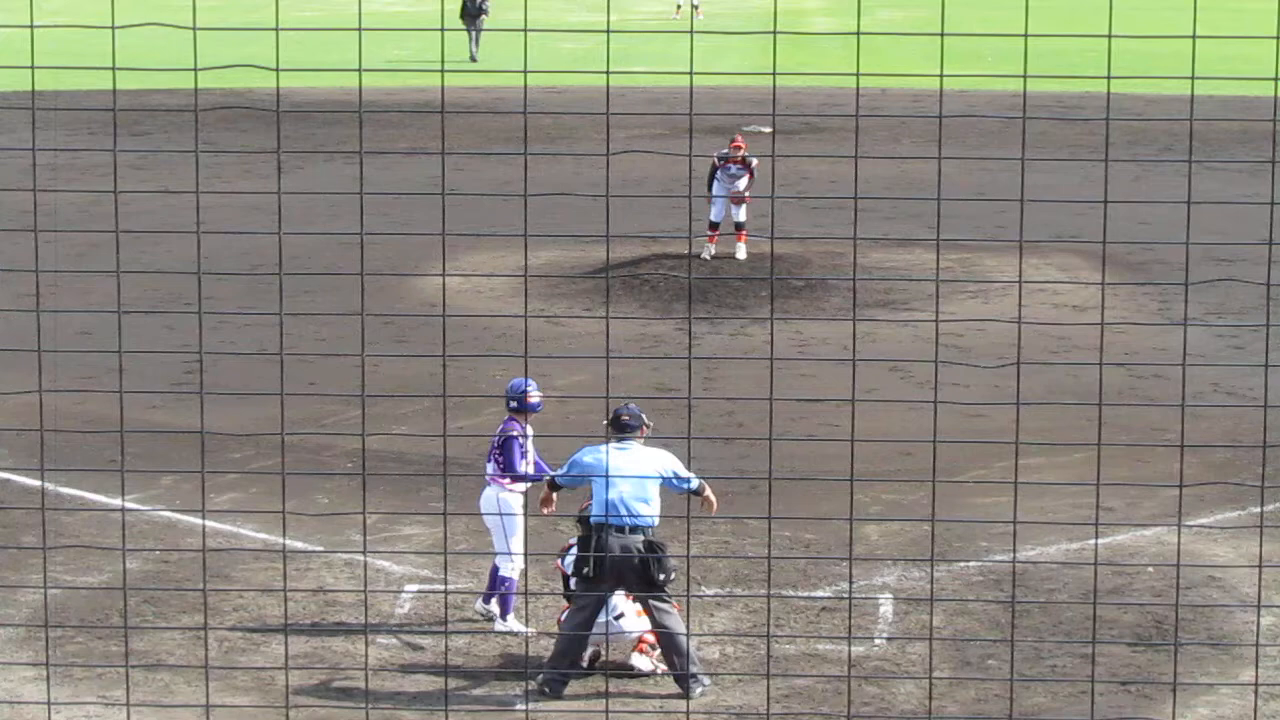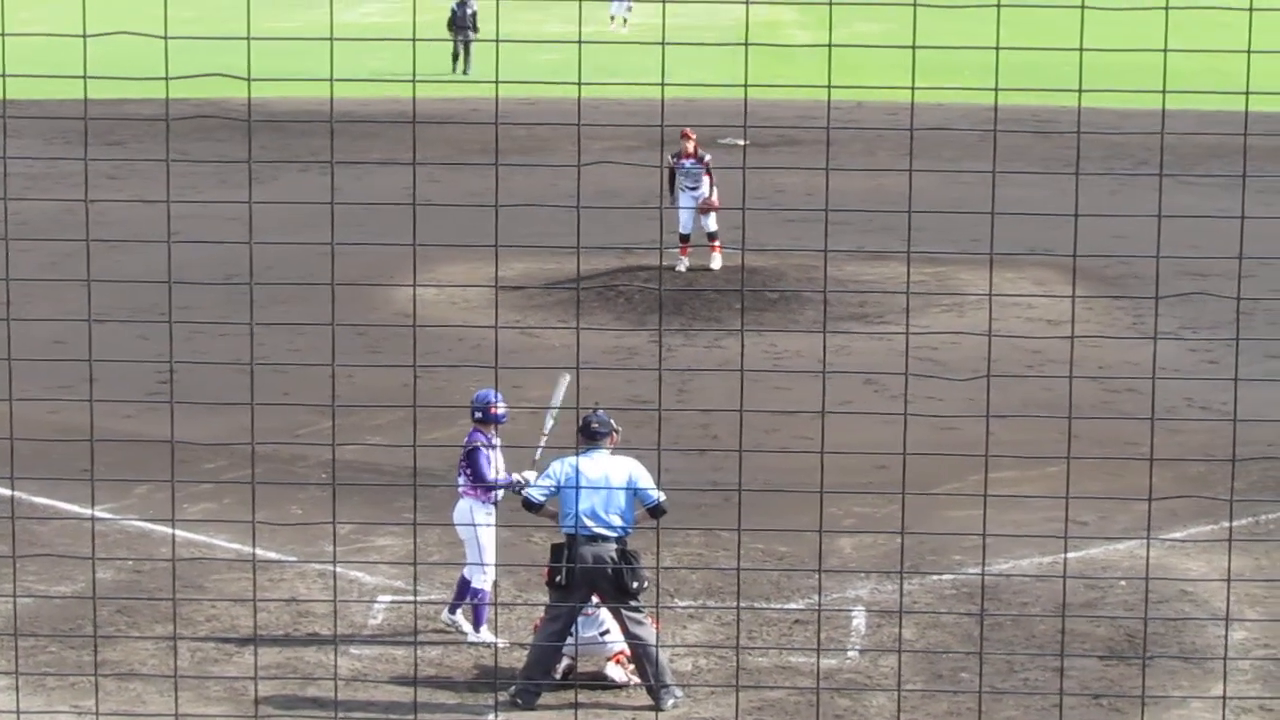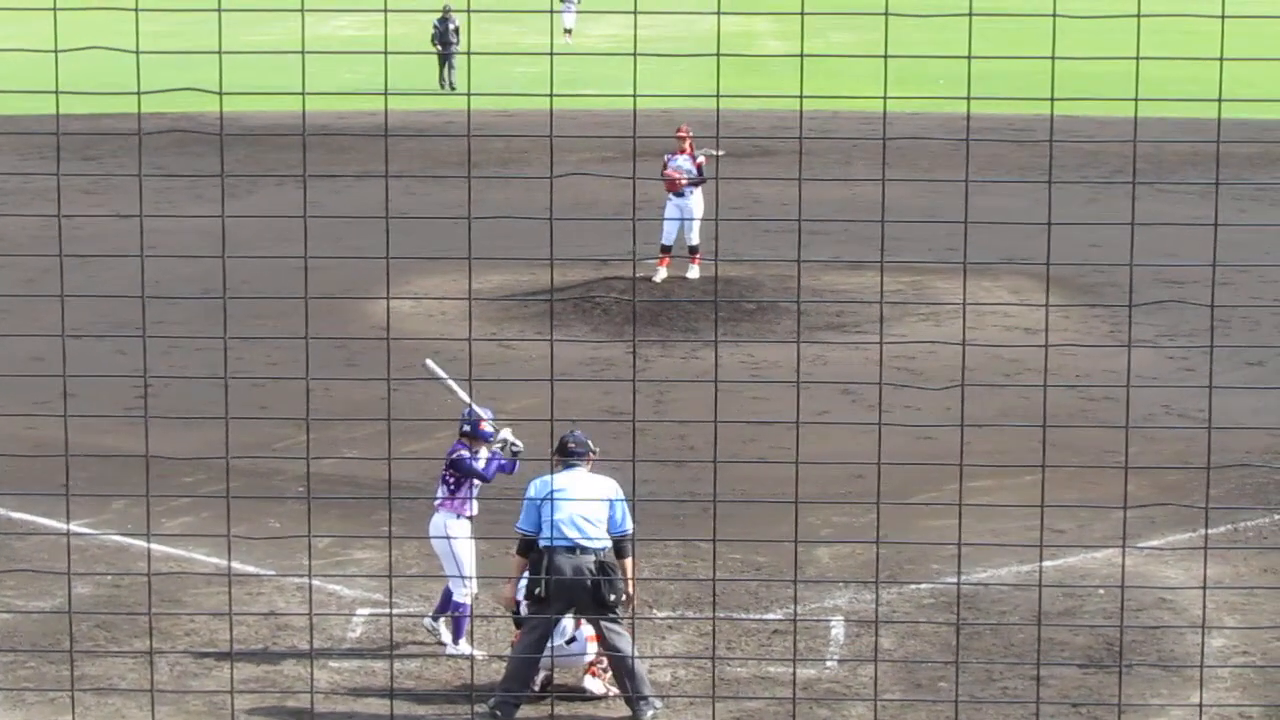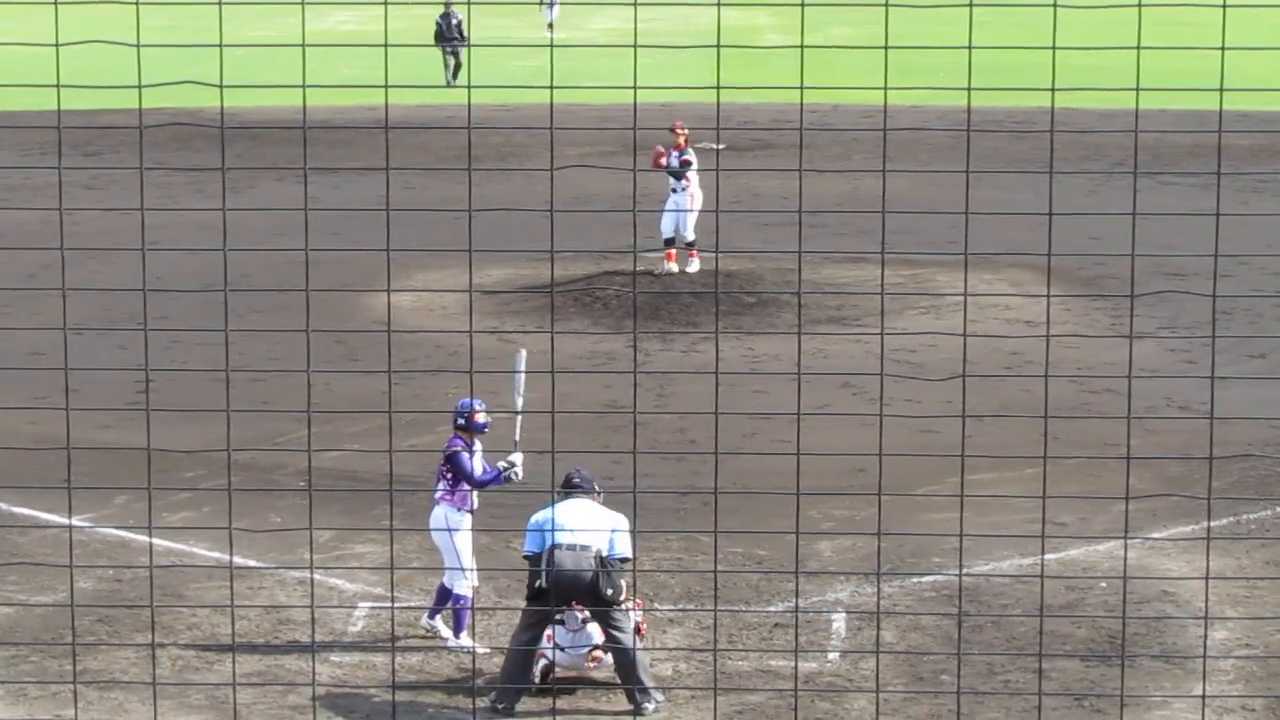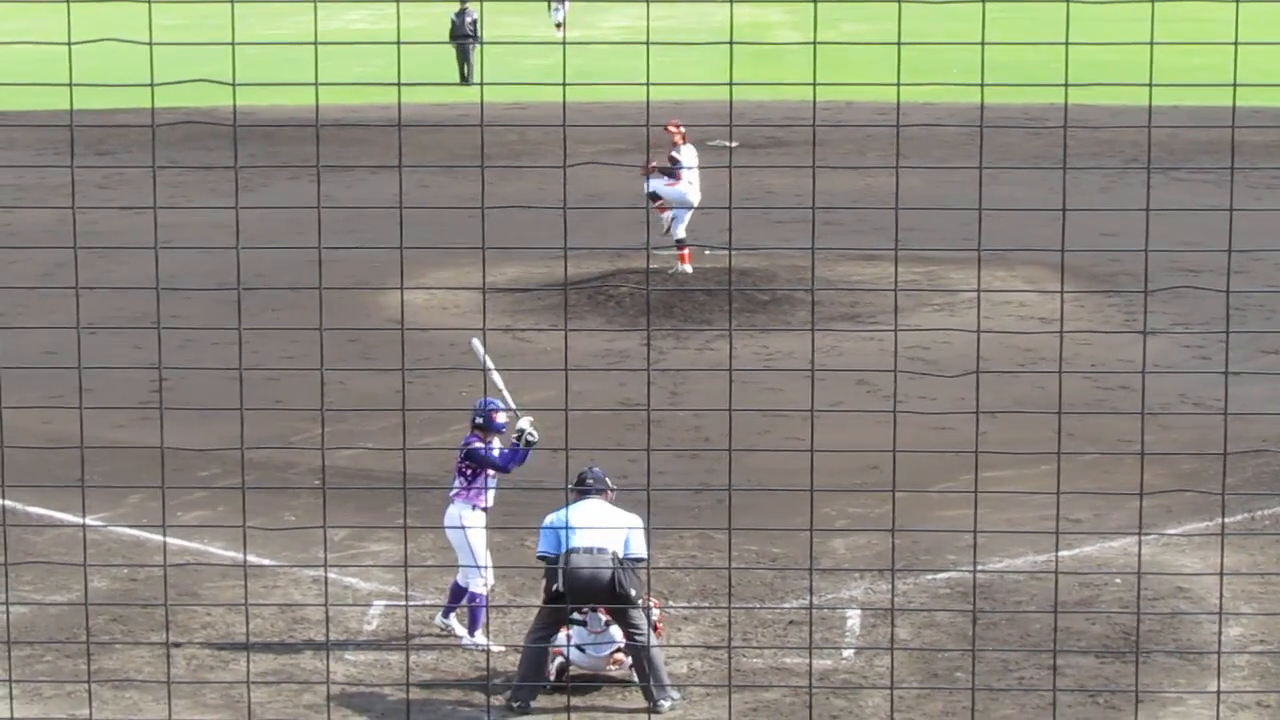
dt=1s
person 1, frame 1
left shoulder: (591, 455)
right shoulder: (659, 457)
left elbow: (555, 482)
right elbow: (693, 486)
left wrist: (547, 495)
right wrist: (706, 493)
left hip: (602, 544)
right hip: (640, 546)
left knee: (580, 614)
right knee: (664, 613)
left ankle: (553, 681)
right ankle: (692, 680)
person 1, frame 2
left shoulder: (563, 466)
right shoulder: (629, 466)
left elbow: (530, 501)
right elbow: (659, 507)
left wrist: (560, 516)
right wrist: (629, 519)
left hip: (575, 554)
right hip: (613, 555)
left knee: (554, 624)
right knee: (637, 624)
left ankle: (526, 691)
right ankle: (664, 691)
person 1, frame 3
left shoulder: (540, 485)
right shoulder: (608, 485)
left elbow: (527, 542)
right elbow: (623, 542)
left wrist: (516, 582)
right wrist: (628, 584)
left hip: (552, 567)
right hip: (593, 568)
left knee: (531, 637)
right knee: (616, 637)
person 1, frame 4
left shoulder: (542, 515)
right shoulder: (613, 516)
left elbow: (534, 559)
right elbow: (618, 563)
right wrist: (615, 593)
left hip: (554, 568)
right hip: (594, 568)
left knee: (526, 634)
right knee: (622, 633)
left ankle: (504, 699)
right ankle: (645, 699)
person 1, frame 5
left shoulder: (556, 517)
right shoulder: (628, 517)
left elbow: (548, 560)
right elbow: (634, 563)
left wrist: (559, 589)
right wrist: (632, 592)
left hip: (571, 570)
right hip: (610, 571)
left knee: (540, 633)
right knee: (640, 633)
left ankle: (520, 698)
right ankle: (661, 696)
person 2, frame 1
left shoulder: (523, 427)
right shoulder: (512, 431)
left elbow: (533, 460)
right elbow: (515, 474)
left wrist: (555, 474)
right wrist: (549, 477)
left hip: (509, 498)
right hip: (502, 499)
left knee: (506, 555)
right knee: (513, 559)
left ankle: (487, 602)
right ankle: (505, 619)
person 2, frame 2
left shoulder: (490, 438)
right shoulder: (477, 443)
right elbow: (485, 482)
left wrist: (516, 480)
right wrist: (518, 479)
left hip: (482, 509)
right hip: (475, 510)
left knee: (476, 567)
right knee: (485, 571)
left ankle: (452, 613)
right ankle: (479, 631)
person 2, frame 3
left shoulder: (479, 451)
right shoulder: (459, 454)
left elbow: (508, 468)
right elbow: (486, 476)
left wrist: (514, 450)
right wrist: (500, 446)
left hip: (460, 523)
right hip: (449, 524)
left knee: (459, 579)
right knee: (466, 584)
left ankle: (436, 620)
right ankle: (458, 644)
person 2, frame 4
left shoulder: (473, 446)
right shoulder: (456, 449)
left elbow: (487, 476)
right elbow: (477, 482)
left wrist: (507, 473)
right wrist: (506, 465)
left hip: (459, 517)
right hip: (450, 518)
left knee: (456, 574)
right knee: (465, 578)
left ankle: (432, 618)
right ankle: (458, 637)
person 2, frame 5
left shoulder: (491, 443)
right shoulder: (473, 447)
left elbow: (515, 461)
right elbow: (504, 466)
left wrist: (527, 443)
right wrist: (518, 436)
left hip: (472, 515)
right hip: (464, 516)
left knee: (469, 572)
right knee: (482, 576)
left ankle: (446, 617)
right ankle: (473, 636)
